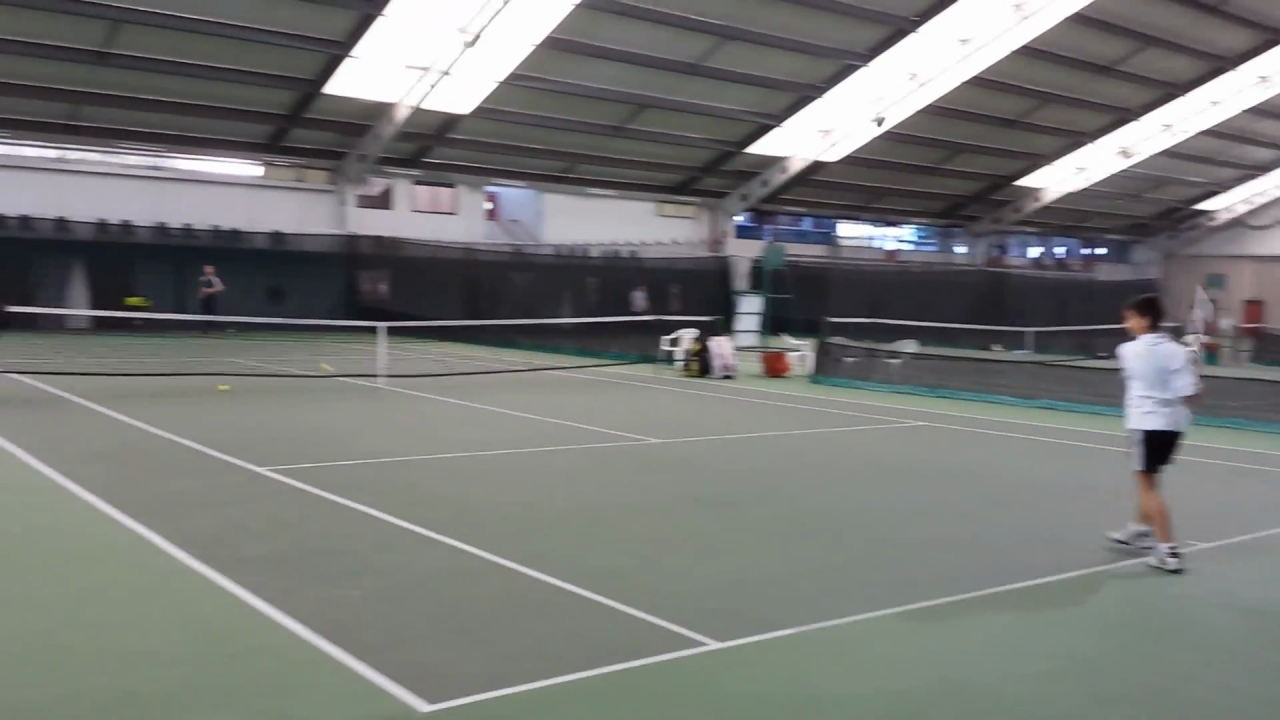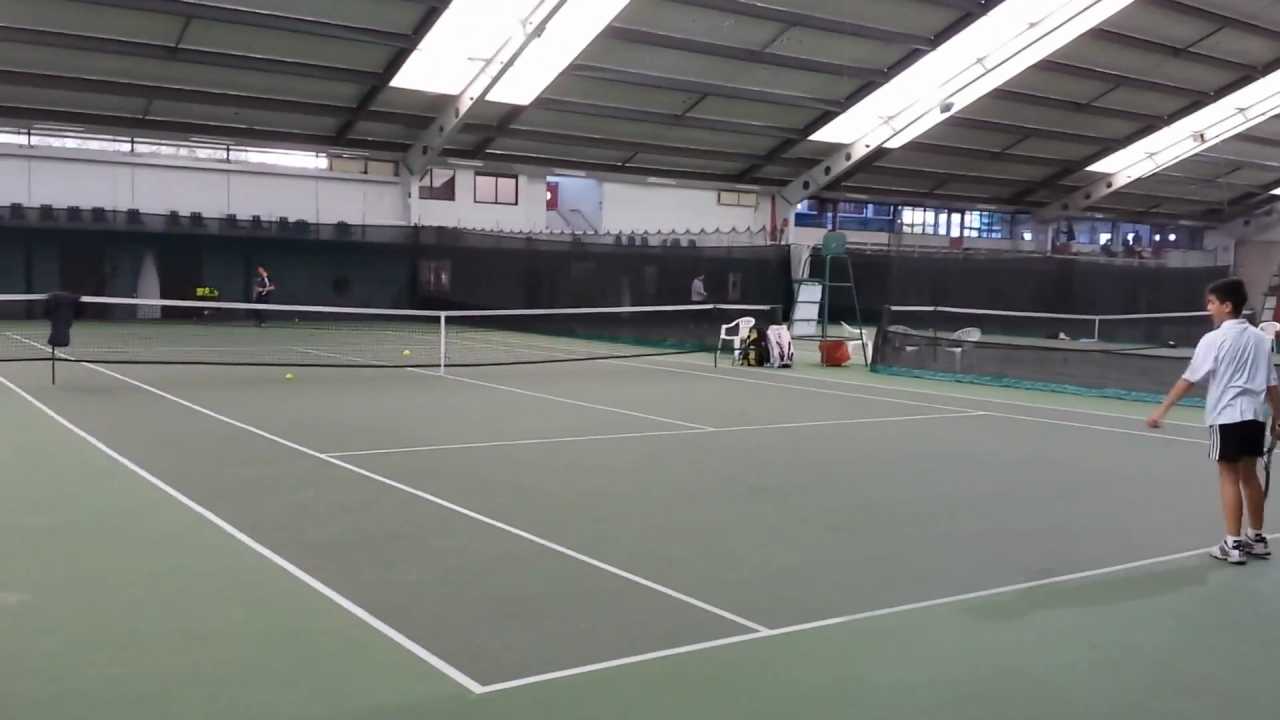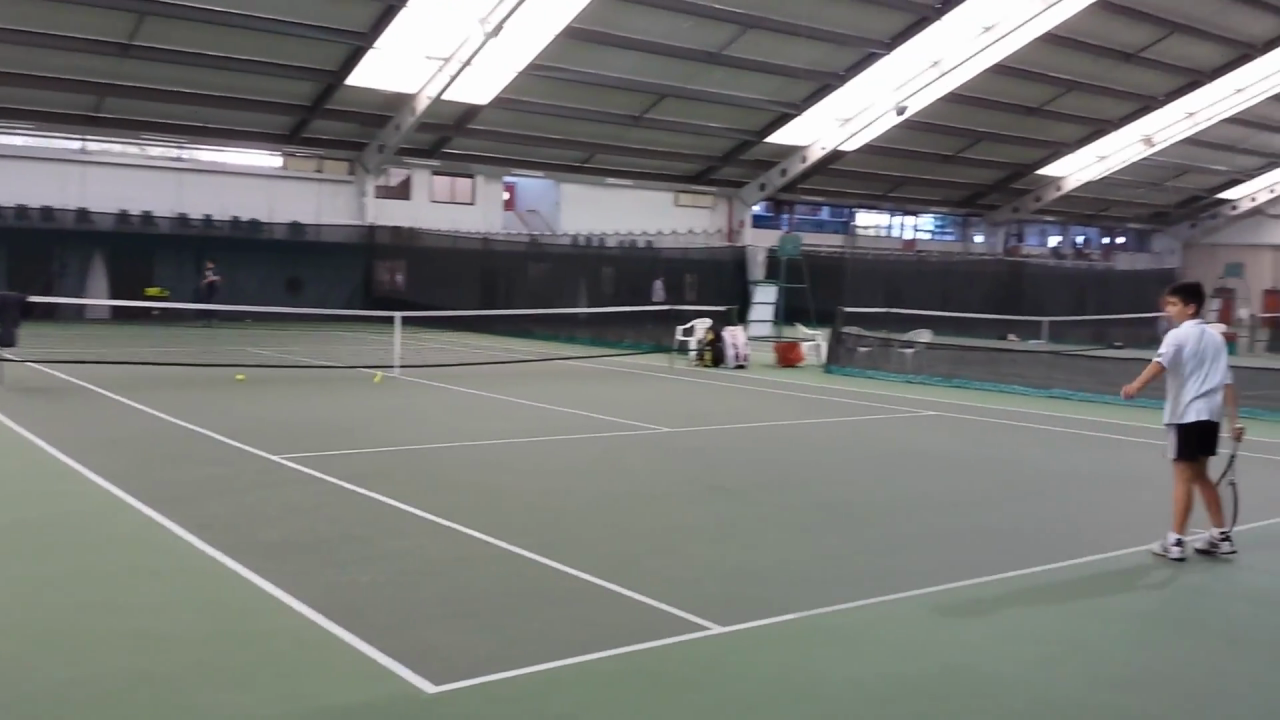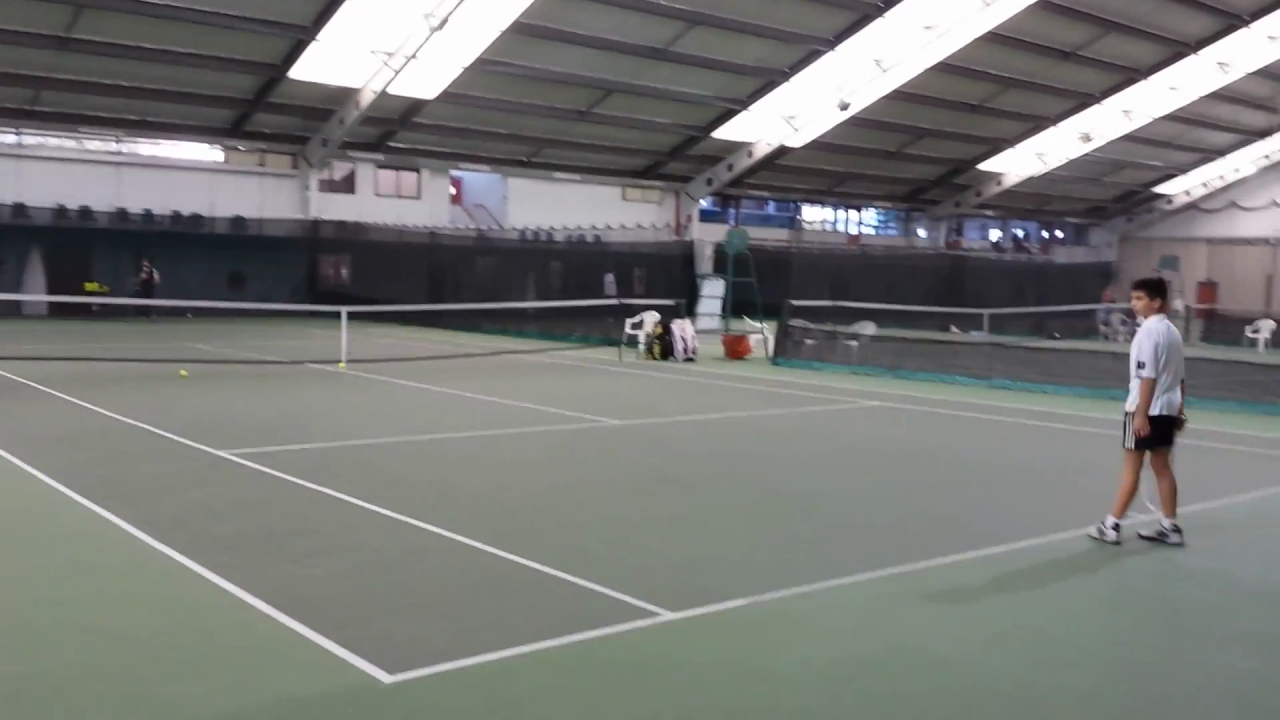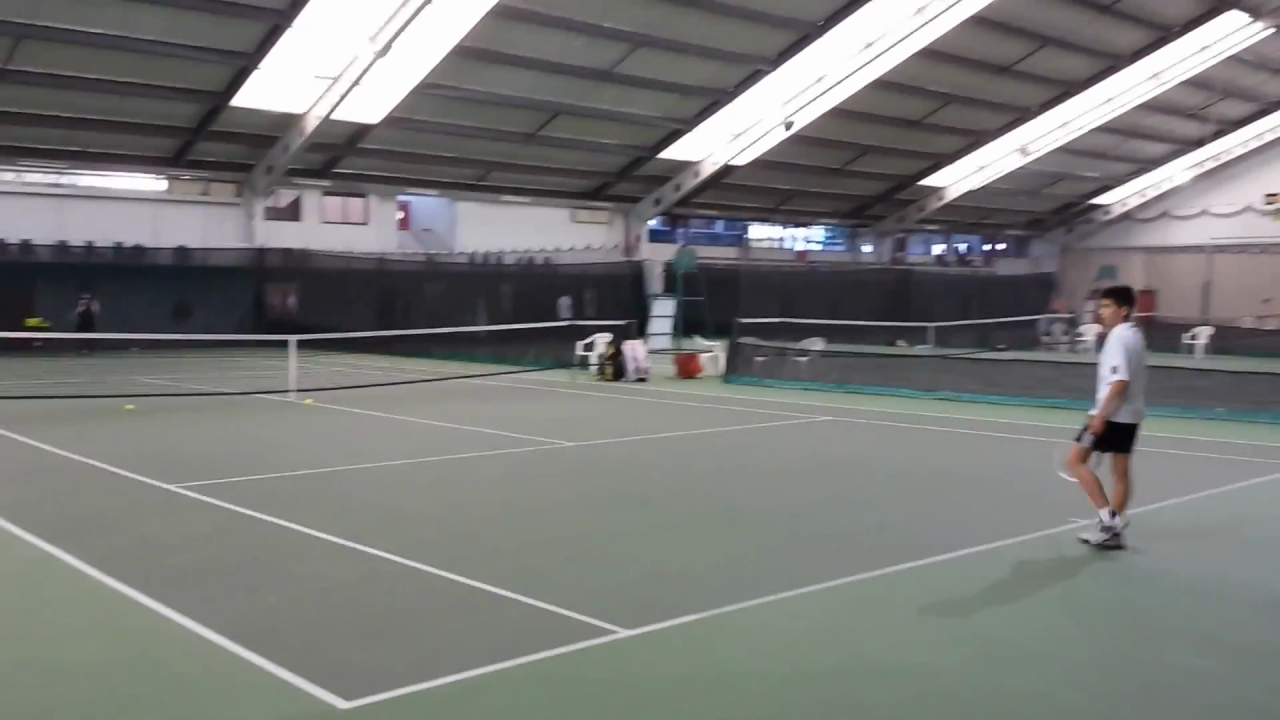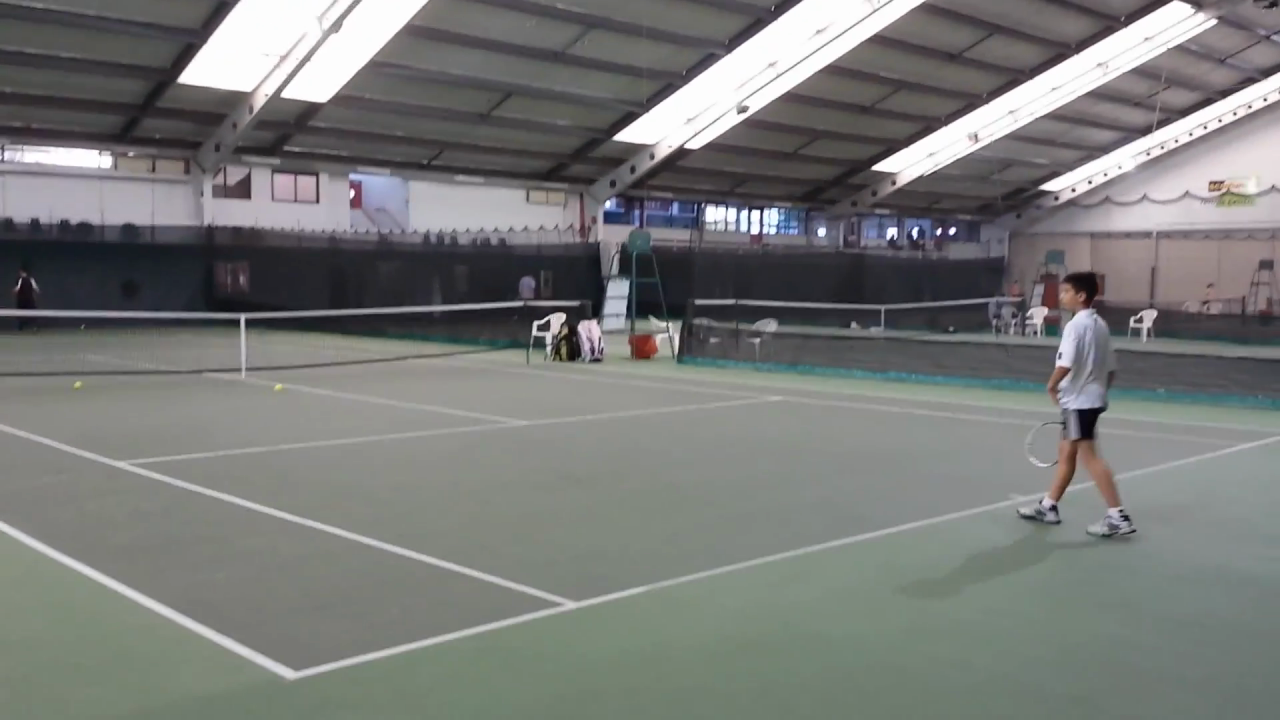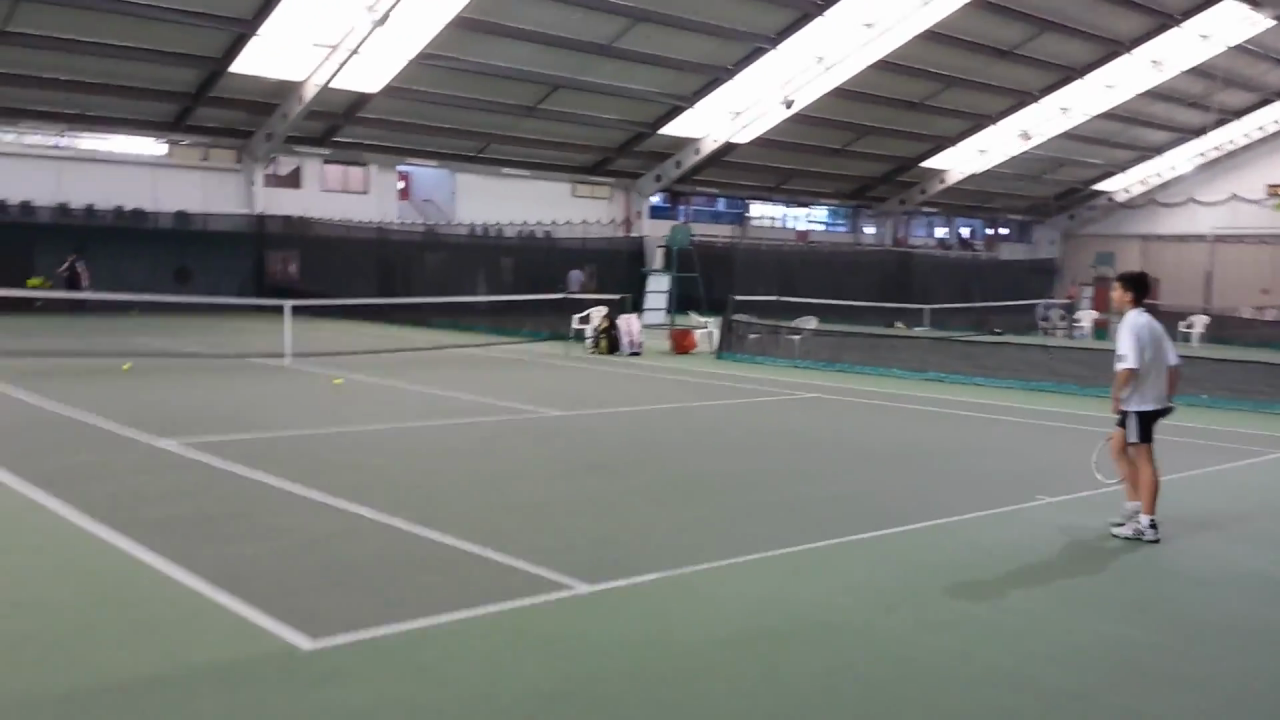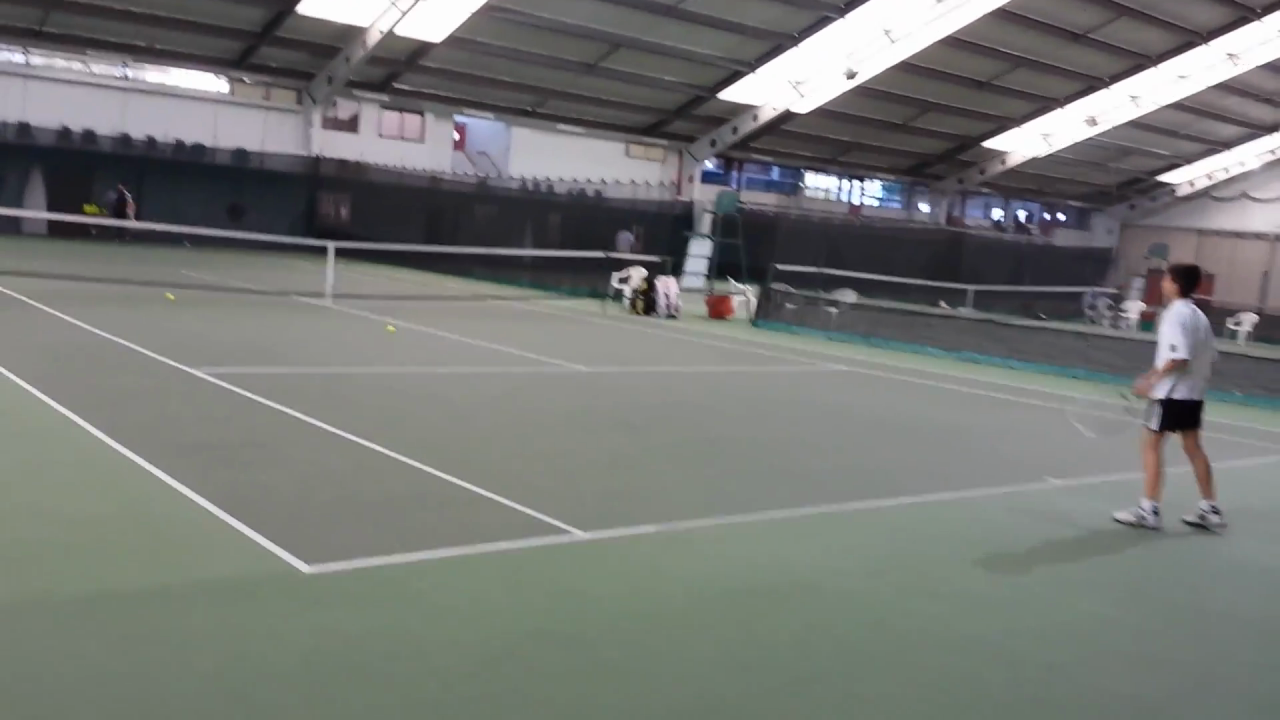
dt=0.3s
person 1, frame 1
left shoulder: (1128, 351)
right shoulder: (1178, 352)
right elbow: (1189, 392)
left hip: (1147, 424)
right hip: (1173, 424)
left knee: (1148, 487)
right knee: (1149, 480)
left ankle: (1168, 551)
right ankle: (1142, 530)
person 1, frame 2
left shoulder: (1215, 339)
left elbow: (1190, 378)
left wrist: (1162, 409)
left hip: (1227, 416)
right hip: (1256, 415)
left knee: (1229, 479)
right knee: (1249, 475)
left ankle: (1234, 545)
right ankle: (1257, 538)
person 1, frame 3
left shoulder: (1178, 336)
right shoulder: (1215, 338)
left elbow: (1160, 362)
right elbow: (1226, 383)
left wrist: (1136, 385)
right wrist: (1234, 419)
left hip: (1185, 415)
right hip: (1210, 414)
left knee: (1183, 478)
right knee: (1200, 476)
left ankle: (1175, 542)
right ankle: (1221, 536)
person 1, frame 4
left shoulder: (1148, 331)
right shoulder: (1172, 331)
left elbow: (1147, 376)
right elbow: (1179, 376)
left wrist: (1141, 413)
right wrist: (1179, 411)
left hip: (1145, 409)
right hip: (1169, 408)
left knee: (1131, 466)
right knee: (1161, 466)
left ankle: (1111, 525)
right ankle: (1170, 526)
person 1, frame 5
left shoulder: (1118, 337)
right shoulder: (1135, 336)
left elbow: (1120, 381)
left wrist: (1100, 413)
left hip: (1112, 415)
right hip: (1131, 414)
left knee: (1076, 460)
right knee: (1121, 471)
left ankle: (1108, 517)
right ankle: (1112, 528)
person 1, frame 6
left shoulder: (1076, 325)
right shoulder: (1100, 325)
left elbow: (1064, 365)
right elbow: (1110, 369)
left wrist: (1051, 386)
left hip: (1079, 401)
right hip: (1092, 398)
left knee: (1089, 458)
right knee: (1067, 454)
left ankle: (1119, 517)
right ankle: (1048, 506)
person 1, frame 7
left shoulder: (1129, 325)
right shoulder: (1153, 324)
left elbow: (1128, 367)
right elbow: (1172, 364)
left wrist: (1115, 395)
right wrist: (1167, 397)
left hip: (1137, 402)
right hip: (1153, 401)
left knee: (1142, 459)
right knee: (1119, 447)
left ankle: (1146, 523)
right ankle: (1135, 507)
person 1, frame 8
left shoulder: (1174, 315)
right shoulder: (1199, 316)
left elbow: (1179, 357)
right elbow: (1209, 357)
left wrist: (1149, 380)
left hip: (1171, 392)
right hip: (1193, 392)
left knee: (1152, 445)
right knee: (1193, 448)
left ankle: (1148, 510)
right ankle: (1210, 509)
